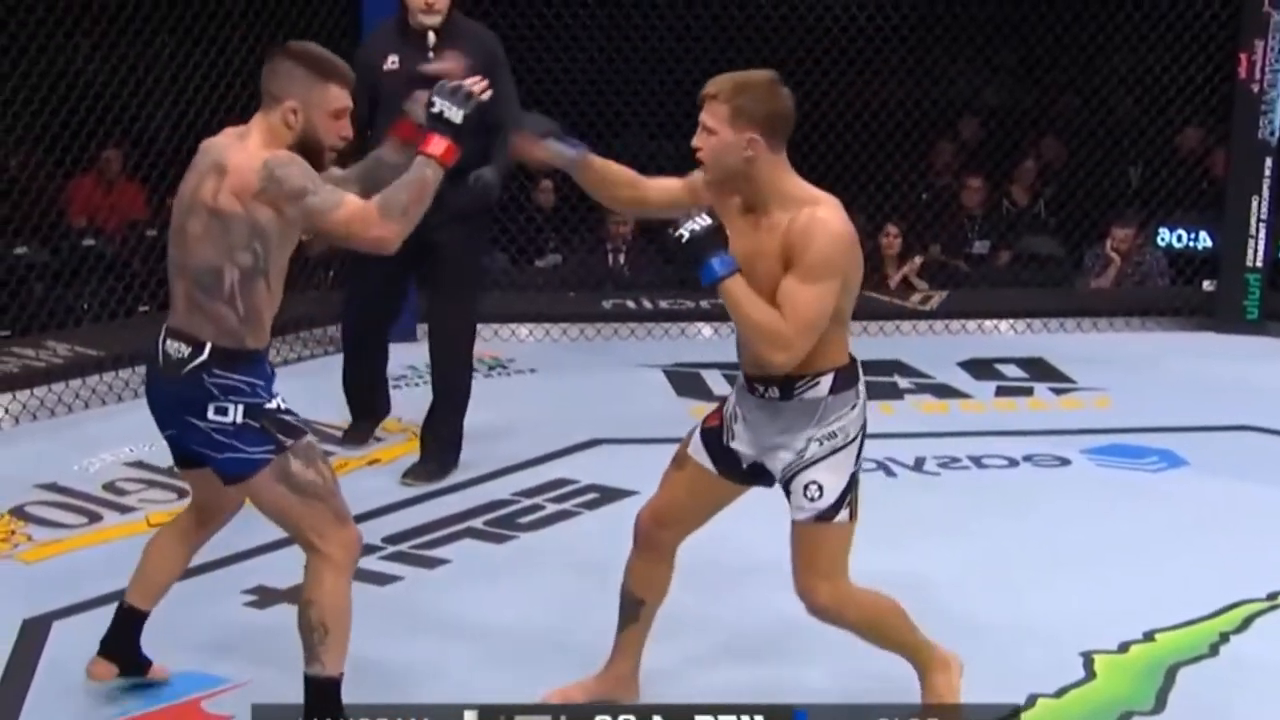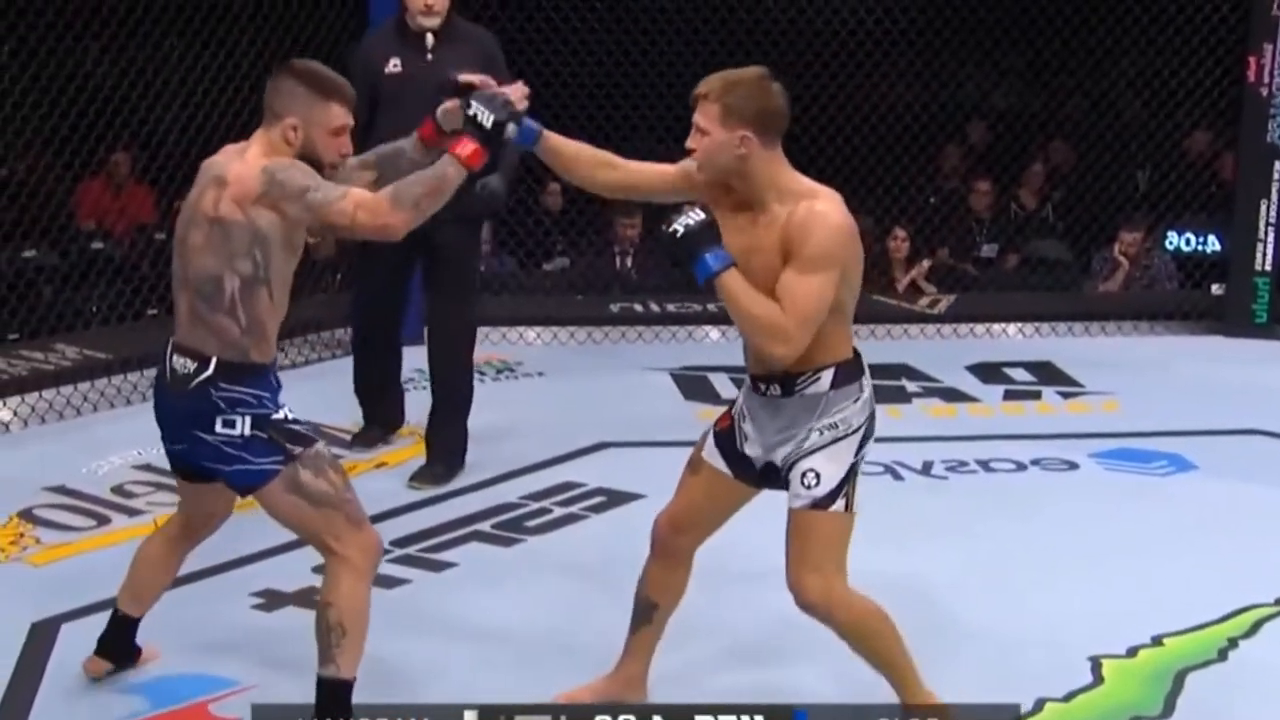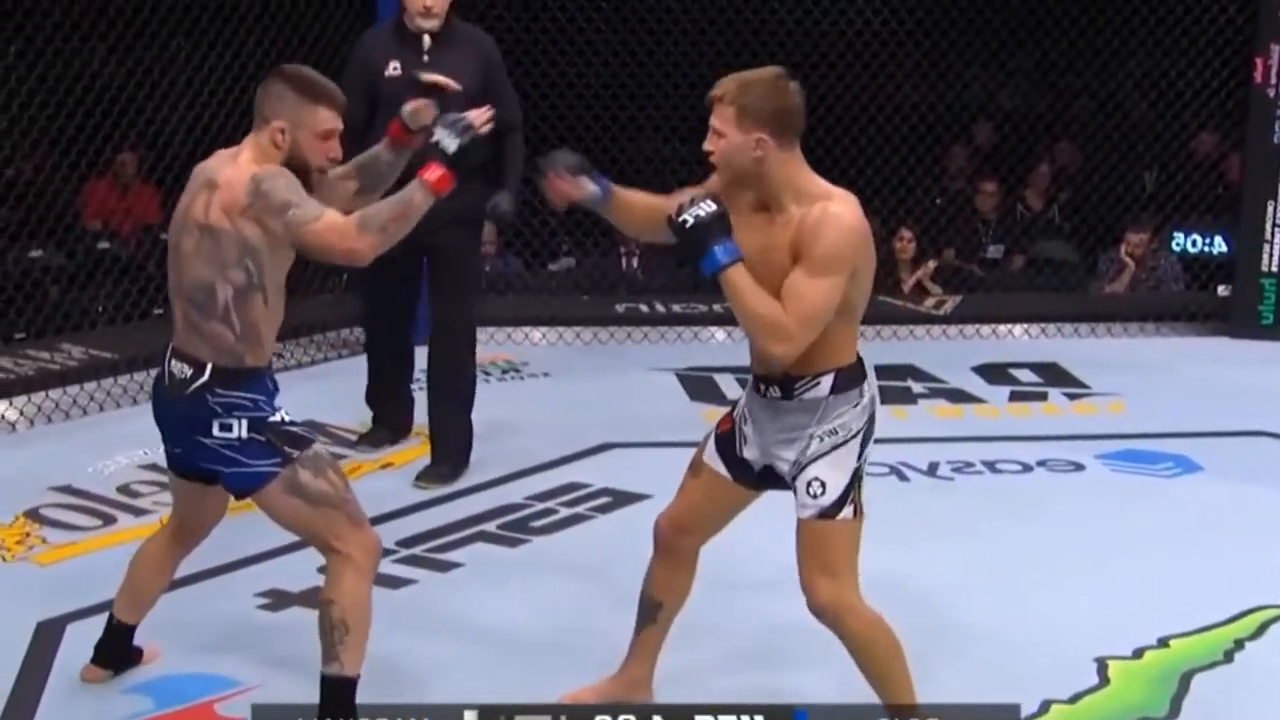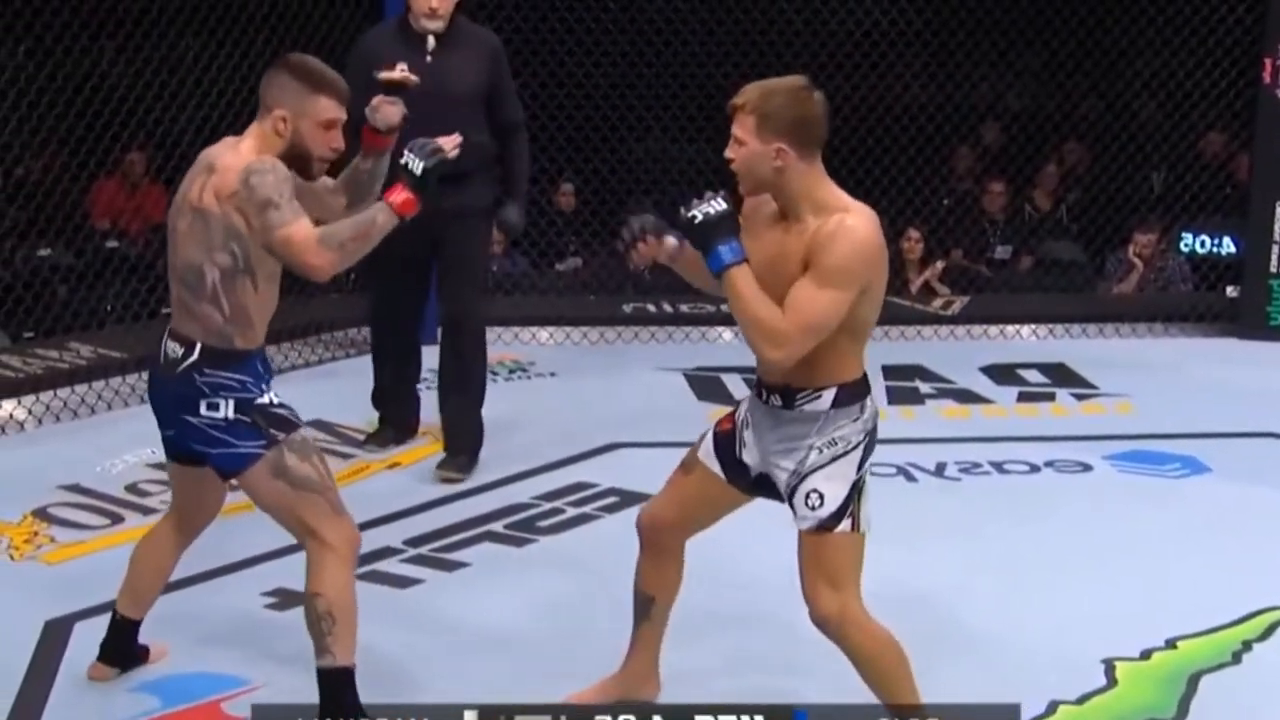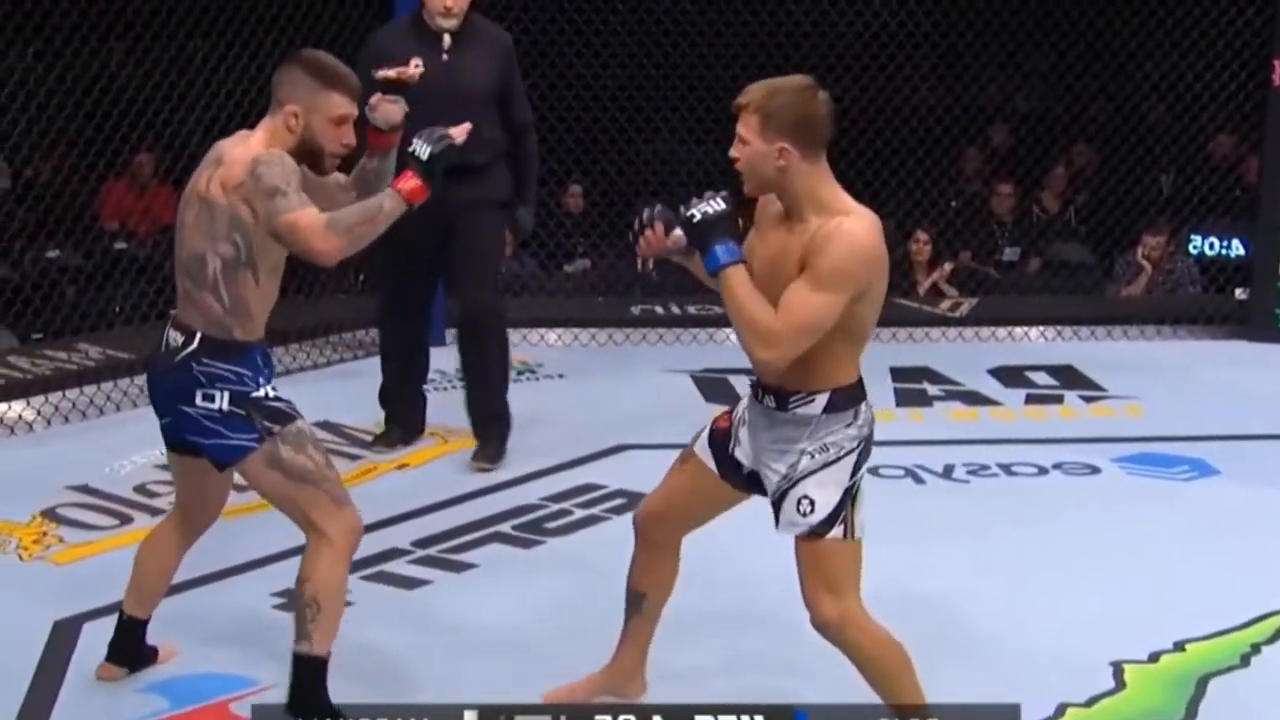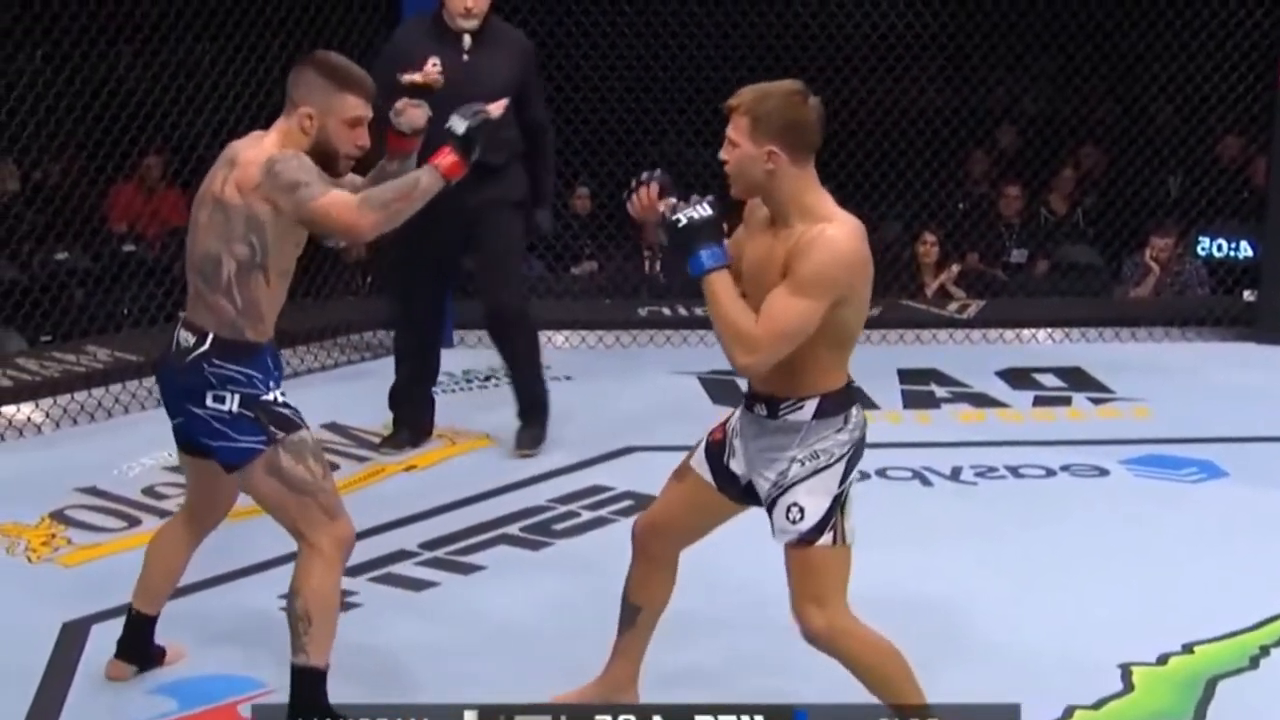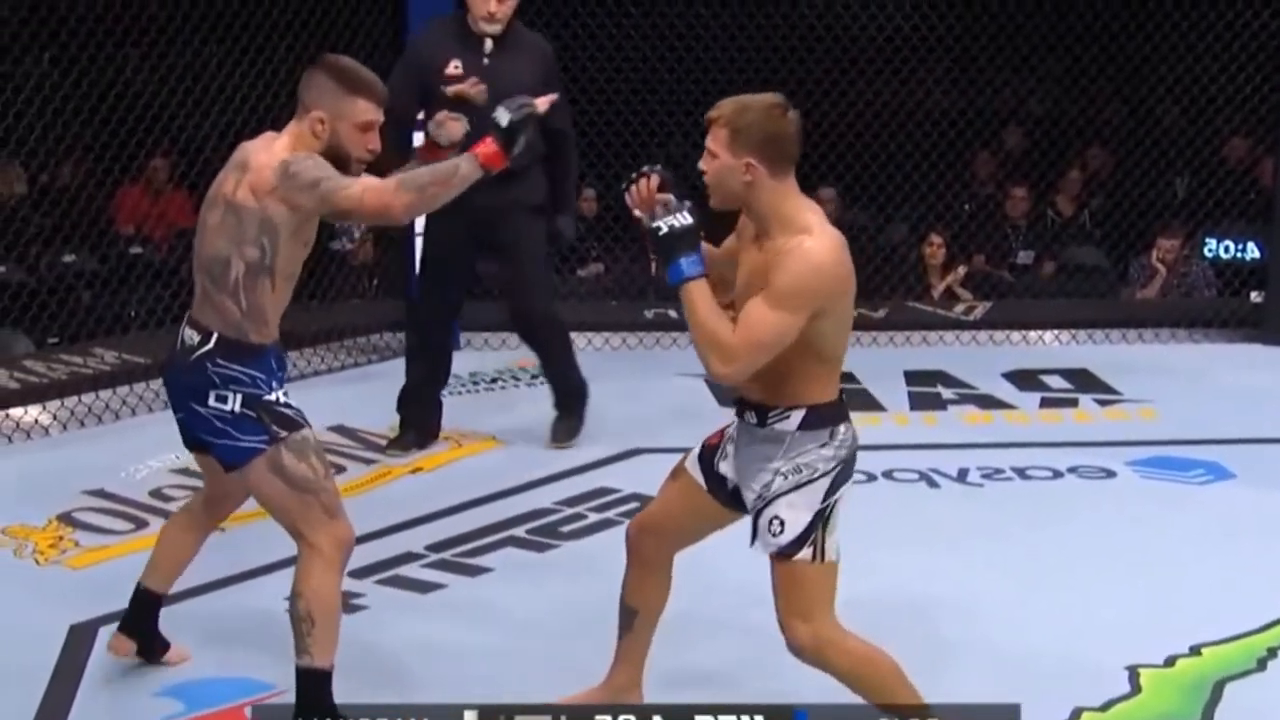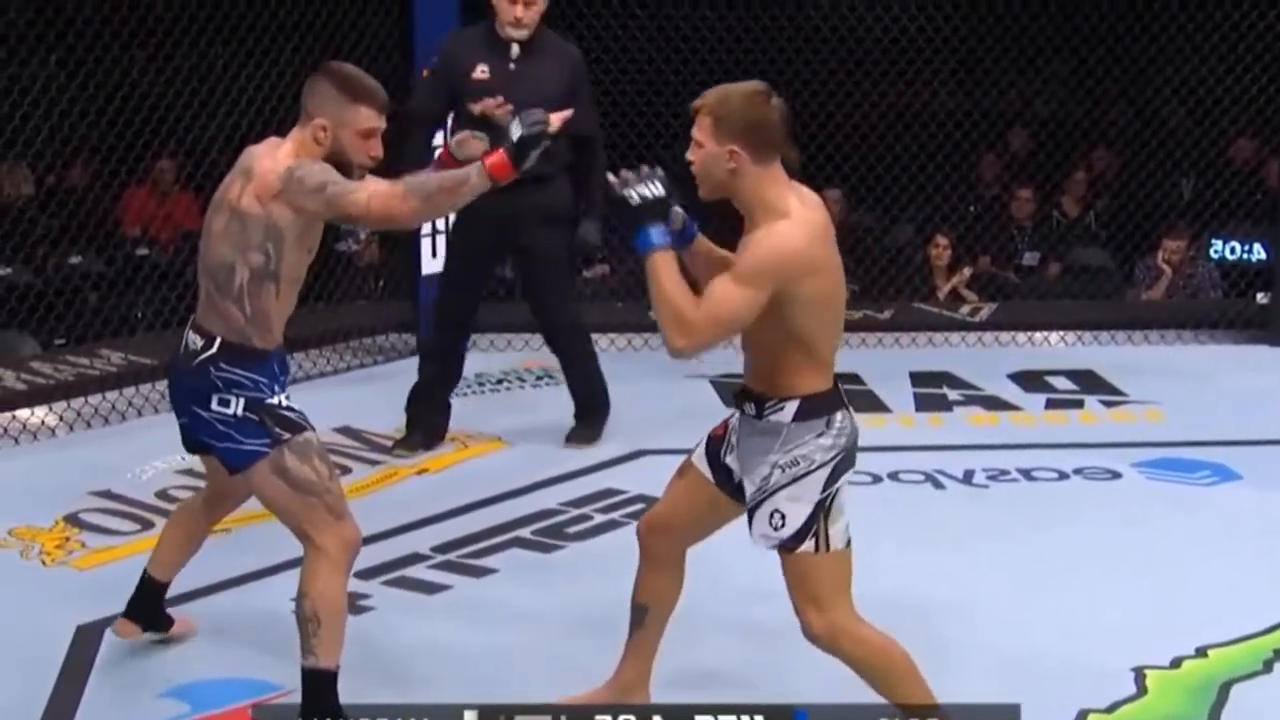
dt=0.1s
person 1, frame 1
left shoulder: (226, 149)
right shoulder: (270, 169)
left elbow: (342, 192)
right elbow: (380, 229)
left wrist: (411, 131)
right wrist: (440, 141)
left hip: (178, 371)
right hip: (227, 386)
left knee: (207, 510)
right knee: (335, 545)
left ankle: (118, 649)
person 1, frame 2
left shoulder: (230, 163)
right shoulder: (271, 179)
left elbow: (366, 179)
right elbow: (387, 217)
left wrist: (436, 131)
right wrist: (473, 145)
left hip: (186, 385)
right hip: (234, 398)
left knee: (194, 522)
right knee: (354, 548)
left ankle: (112, 646)
person 1, frame 3
left shoulder: (224, 169)
right shoulder: (259, 186)
left elbow: (349, 188)
right elbow: (354, 243)
left wrist: (406, 134)
right wrist: (438, 173)
left hip: (184, 389)
right hip: (230, 401)
left knee: (188, 525)
right knee: (355, 548)
left ankle: (110, 651)
person 1, frame 4
left shoulder: (235, 161)
right shoulder: (253, 174)
left elbow: (344, 205)
right elbow: (318, 257)
left wrist: (379, 140)
right wrist: (406, 194)
left hip: (184, 373)
right hip: (224, 385)
left knee: (188, 516)
right knee: (335, 536)
left ankle: (116, 649)
person 1, frame 5
left shoulder: (248, 154)
right shoulder: (262, 165)
left elbow: (352, 201)
right elbow: (326, 242)
left wrist: (383, 141)
right wrist: (415, 179)
left hip: (187, 366)
right hip: (222, 375)
left knee: (193, 514)
right knee: (336, 527)
left ankle: (125, 649)
person 1, frame 6
left shoulder: (260, 154)
right shoulder: (276, 169)
left elbow: (358, 203)
right elbow: (362, 221)
left wrist: (405, 143)
right wrist: (450, 156)
left hip: (195, 364)
right hip: (231, 375)
left knee: (206, 509)
right knee: (327, 535)
left ankle: (134, 648)
person 1, frame 7
left shoulder: (268, 152)
right shoulder: (291, 170)
left elbow: (382, 197)
right elbow: (393, 202)
right wrist: (493, 148)
left hip: (204, 363)
right hip: (235, 376)
left knee: (214, 501)
right knee: (328, 537)
left ankle: (137, 630)
person 1, frame 8
left shoulder: (271, 157)
right shoulder: (295, 176)
left elbow: (392, 200)
right elbow: (397, 207)
right wrist: (503, 158)
left hip: (206, 365)
right hip: (240, 379)
left knee: (220, 496)
right knee: (335, 538)
left ankle: (141, 612)
person 2, frame 1
left shoulder: (823, 227)
right shoulder: (723, 191)
left elbow: (782, 348)
right elbow: (639, 195)
left wrist: (717, 266)
right wrist: (565, 154)
left hip: (819, 413)
right hip: (751, 403)
left knee: (823, 593)
right knee: (654, 526)
left ankle: (934, 665)
right ankle: (618, 676)
person 2, frame 2
left shoulder: (820, 220)
right shoulder: (716, 183)
left elbow: (783, 340)
right elbow: (621, 177)
left wrist: (712, 259)
right wrist: (525, 133)
left hip: (826, 408)
right hip: (759, 402)
left knee: (816, 587)
right knee: (672, 533)
left ankle: (919, 699)
right ankle: (627, 679)
person 2, frame 3
left shoulder: (836, 222)
right shoulder: (738, 189)
left elbow: (783, 339)
right elbow: (658, 218)
left wrist: (720, 253)
right wrist: (594, 192)
left hip: (827, 413)
right hip: (761, 404)
left knee: (830, 596)
right knee: (674, 532)
left ankle: (911, 713)
right ankle: (633, 680)
person 2, frame 4
left shoulder: (849, 234)
right shoulder: (766, 206)
left elbow: (779, 345)
right elbow: (733, 286)
left wrist: (725, 250)
right wrist: (671, 251)
left hip: (827, 425)
right hip: (762, 411)
left knee: (832, 608)
right knee: (659, 525)
person 2, frame 5
left shoulder: (849, 237)
right shoulder: (774, 206)
left elbow: (770, 345)
right elbow: (744, 286)
left wrist: (720, 250)
right wrist: (679, 245)
left hip: (823, 429)
right hip: (760, 412)
left knee: (834, 612)
right knee: (656, 520)
right ankle: (623, 672)
person 2, frame 6
left shoulder: (832, 242)
right shoulder: (765, 207)
left elbow: (749, 350)
right elbow: (731, 272)
left wrist: (698, 249)
right wrist: (670, 218)
left hip: (814, 434)
right hip: (755, 421)
left knee: (823, 620)
right knee: (653, 535)
right ankle: (616, 684)
person 2, frame 7
left shoulder: (812, 256)
right shoulder: (758, 219)
left elbow: (727, 361)
right elbow: (725, 279)
left wrist: (680, 260)
right wrist: (669, 219)
left hip: (805, 445)
right hip: (750, 430)
left knee: (810, 633)
right knee: (647, 537)
person 2, frame 8
left shoulder: (786, 241)
right shoulder: (783, 202)
left elbow: (686, 335)
right elbow: (731, 276)
left wrist: (650, 233)
right wrist: (674, 230)
left hip: (802, 434)
right hip: (758, 420)
left knee: (827, 621)
right knee: (659, 533)
left ankle: (936, 713)
right ankle: (629, 685)
person 3, frame 1
left shoulder: (480, 45)
right shoulder: (379, 45)
left elbow: (507, 123)
right elbow: (353, 123)
left wrist: (494, 168)
left hip: (458, 204)
left knee: (451, 328)
right knee: (364, 315)
left ankle: (441, 447)
right ankle: (368, 408)
person 3, frame 2
left shoulder: (479, 46)
right shoulder: (377, 47)
right elbow: (353, 127)
left wrist: (500, 174)
left hip: (456, 204)
left knee: (452, 327)
right knee: (374, 317)
left ankle: (447, 449)
right ankle: (382, 415)
person 3, frame 3
left shoulder: (477, 48)
right shoulder: (373, 48)
left elbow: (509, 125)
right elbow: (350, 129)
left wrist: (506, 188)
left hip: (458, 205)
left knee: (452, 326)
right knee: (385, 319)
left ankle: (451, 448)
right ankle: (390, 417)
person 3, frame 4
left shoulder: (484, 47)
right shoulder: (377, 47)
left elbow: (512, 128)
left wrist: (515, 197)
left hip: (468, 200)
left knee: (463, 316)
right knee: (394, 314)
left ankle: (464, 443)
right ankle: (397, 416)
person 3, frame 5
left shoulder: (496, 45)
right shoulder: (390, 43)
left elbow: (521, 128)
left wrist: (525, 198)
left hip: (480, 194)
left knee: (481, 309)
right knee: (402, 312)
left ankle: (491, 428)
right ankle: (403, 417)
person 3, frame 6
left shoulder: (514, 47)
right shoulder: (409, 42)
left elbow: (537, 129)
left wrist: (543, 200)
left hip: (499, 196)
right hip: (431, 195)
left knee: (506, 306)
right knee: (417, 312)
left ankle: (533, 413)
right ankle: (411, 419)
person 3, frame 7
left shoulder: (536, 52)
right shoulder: (432, 44)
left elbow: (559, 135)
right elbow: (395, 119)
left wrist: (566, 207)
left hip: (519, 199)
right hip: (451, 198)
left knee: (533, 308)
right knee: (430, 314)
left ankle: (570, 401)
right ankle: (418, 421)
person 3, frame 8
left shoulder: (564, 57)
right shoulder: (461, 50)
left elbow: (585, 140)
right elbow: (423, 122)
left wrist: (590, 213)
left hip: (543, 206)
right hip: (476, 203)
left knee: (557, 315)
right knee: (449, 316)
left ankle: (591, 410)
right ankle: (425, 424)
